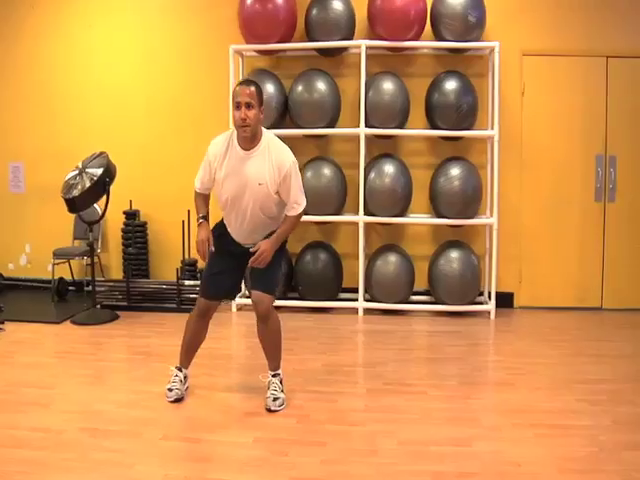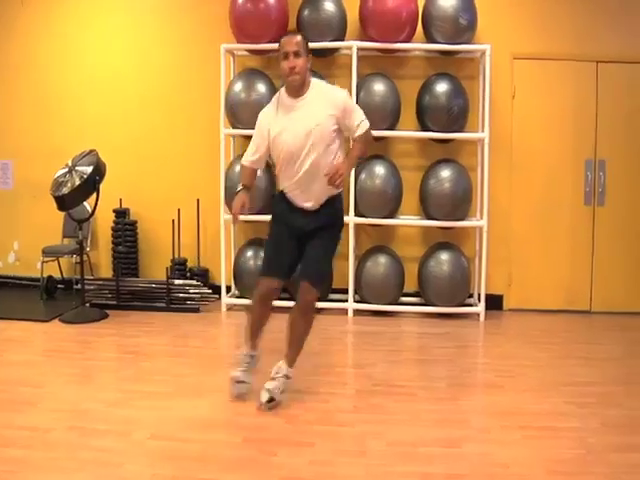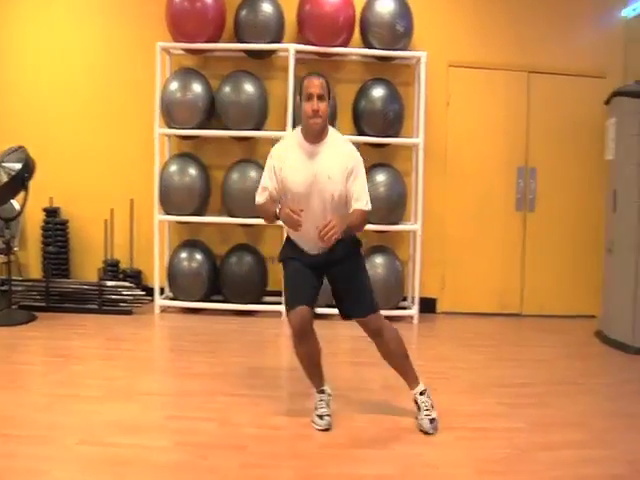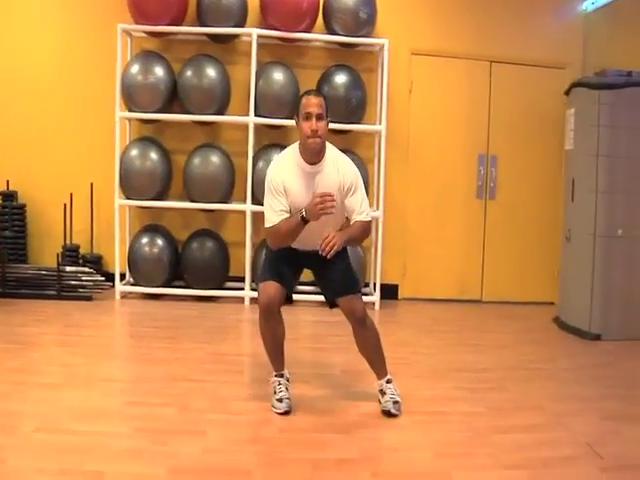
dt=0.3s
person 1, frame 1
left shoulder: (281, 157)
right shoulder: (217, 148)
left elbow: (296, 209)
right elbow: (202, 189)
left wrist: (274, 242)
right wrist: (202, 224)
left hip: (268, 239)
right hip: (228, 237)
left knee: (263, 305)
right knee: (204, 306)
left ankle: (275, 377)
right ankle: (181, 371)
person 1, frame 2
left shoulder: (334, 97)
right shoulder: (269, 114)
left elbow: (363, 132)
right elbow: (252, 162)
left wrist: (348, 161)
right wrist: (242, 190)
left hip: (326, 210)
right hip: (287, 208)
left knee: (308, 295)
right knee: (268, 288)
left ankle: (282, 370)
right ankle: (249, 353)
person 1, frame 3
left shoulder: (347, 153)
right shoulder: (282, 152)
left elbow: (362, 212)
right elbow: (262, 204)
left wrist: (342, 225)
right wrist: (279, 212)
left hip: (343, 248)
right hip: (300, 250)
left knee: (374, 325)
right knee: (299, 320)
left ankle: (418, 391)
right ankle: (321, 393)
person 1, frame 4
left shoulder: (345, 168)
right shoulder: (279, 169)
left elbow: (364, 224)
right elbow: (274, 238)
left wrist: (341, 235)
right wrist: (306, 217)
left hip: (329, 247)
right hip: (287, 246)
left knee: (356, 311)
right knee: (267, 300)
left ankle: (384, 382)
right ankle: (279, 377)
